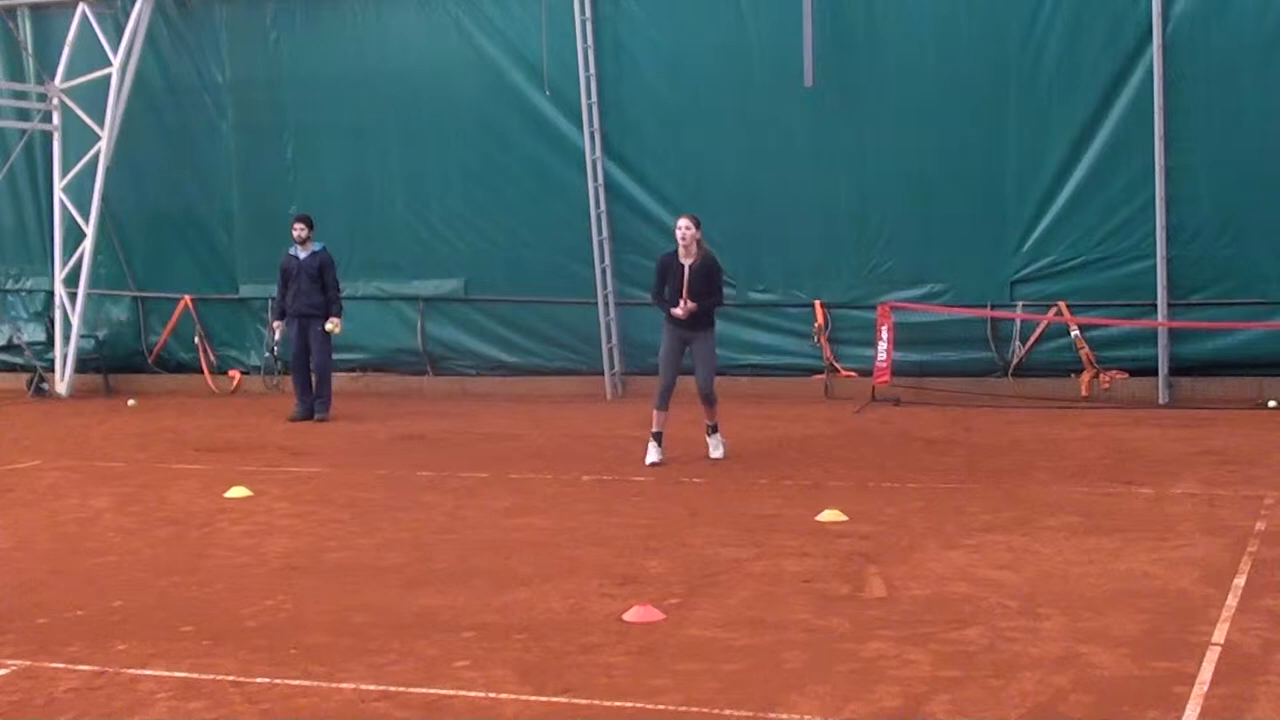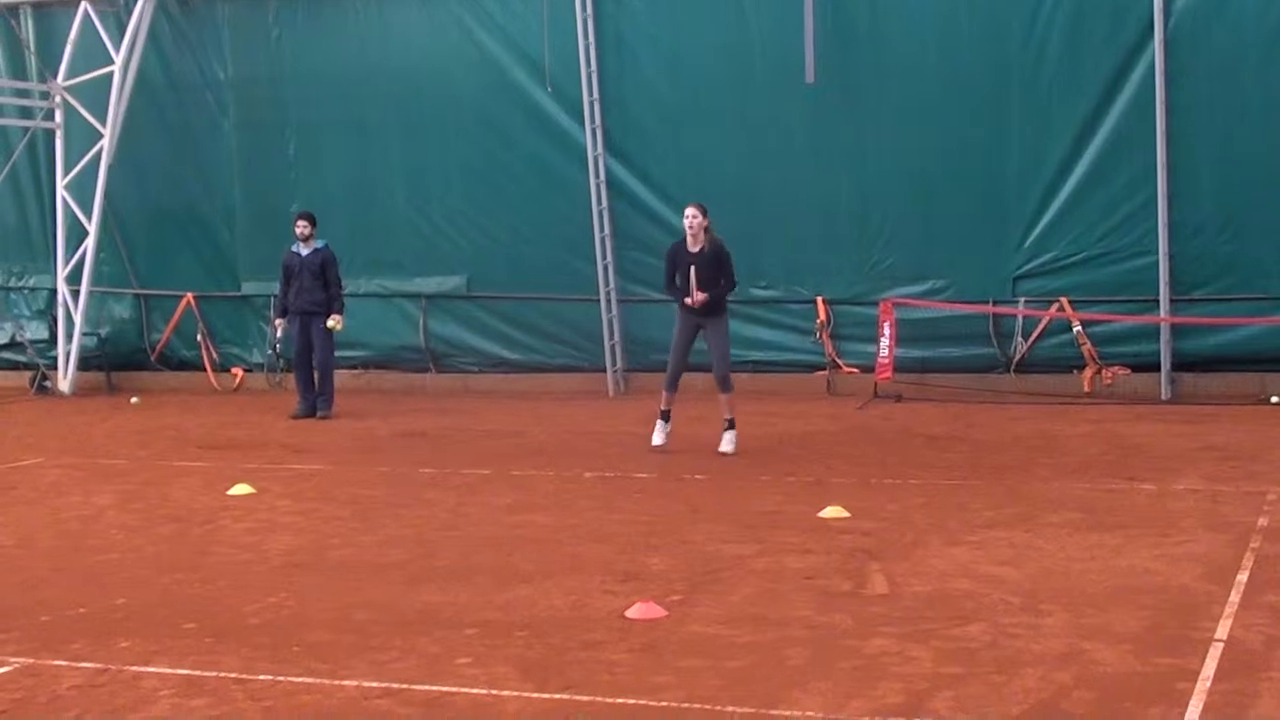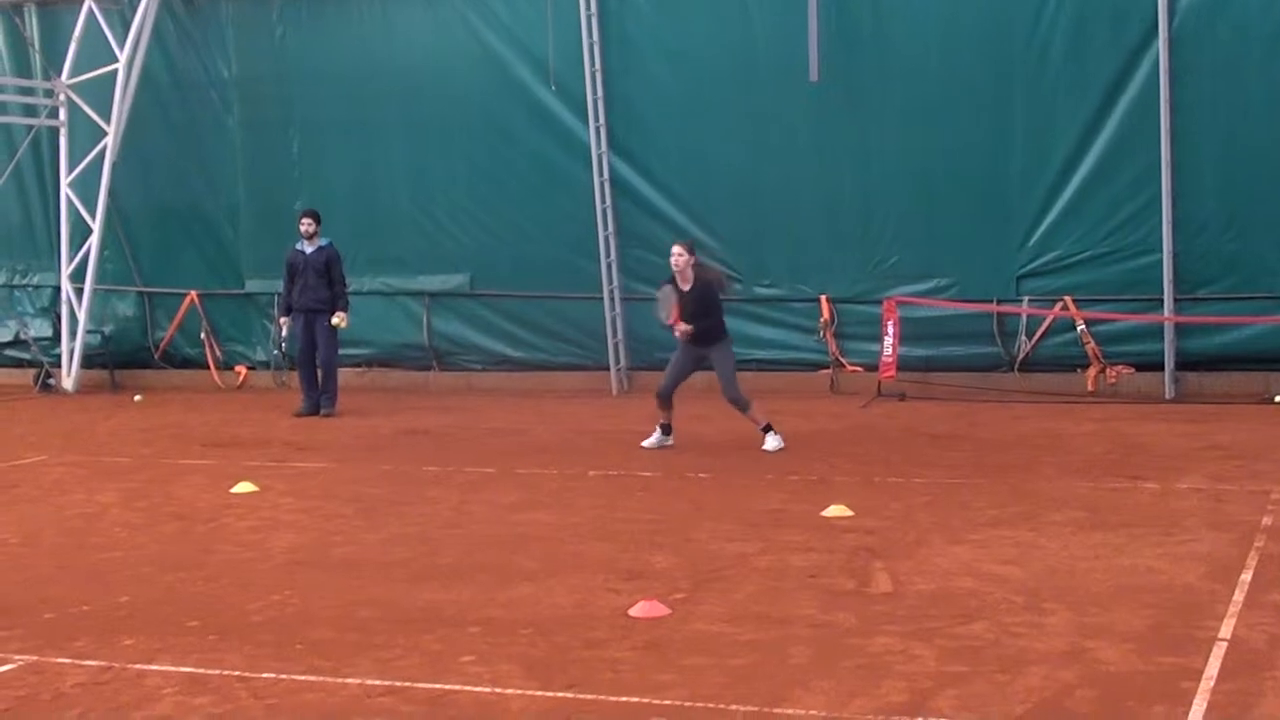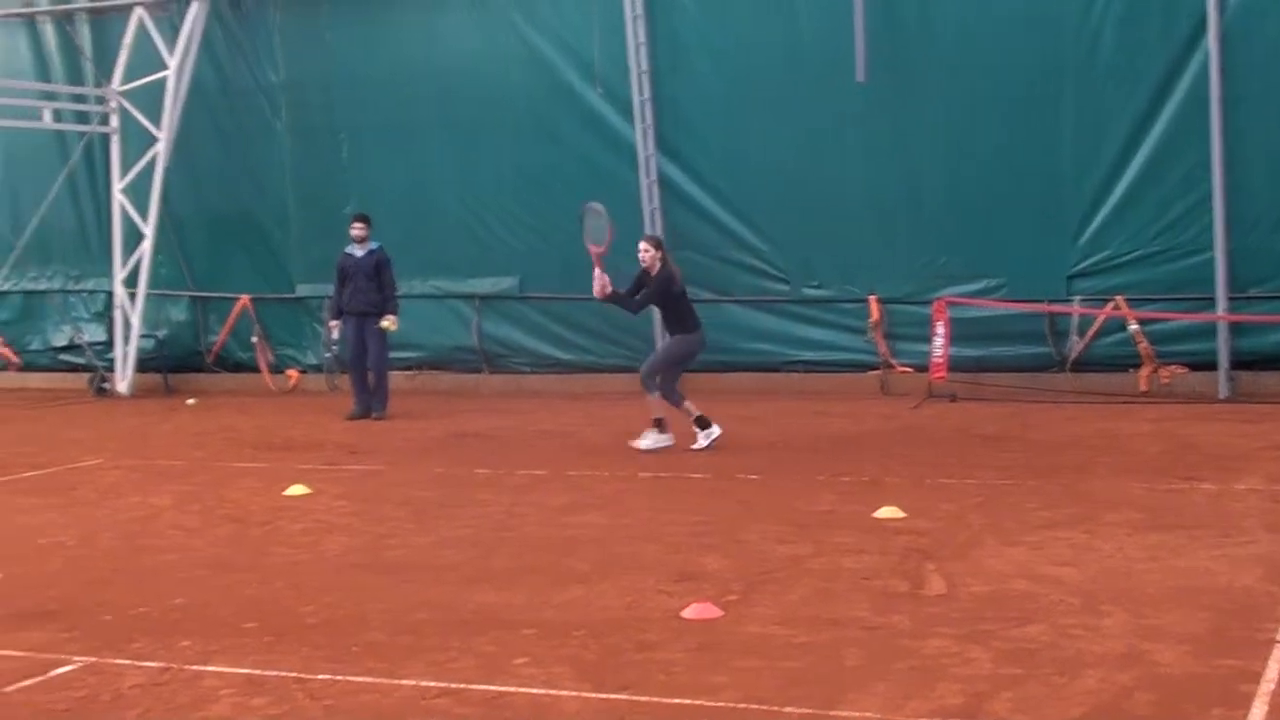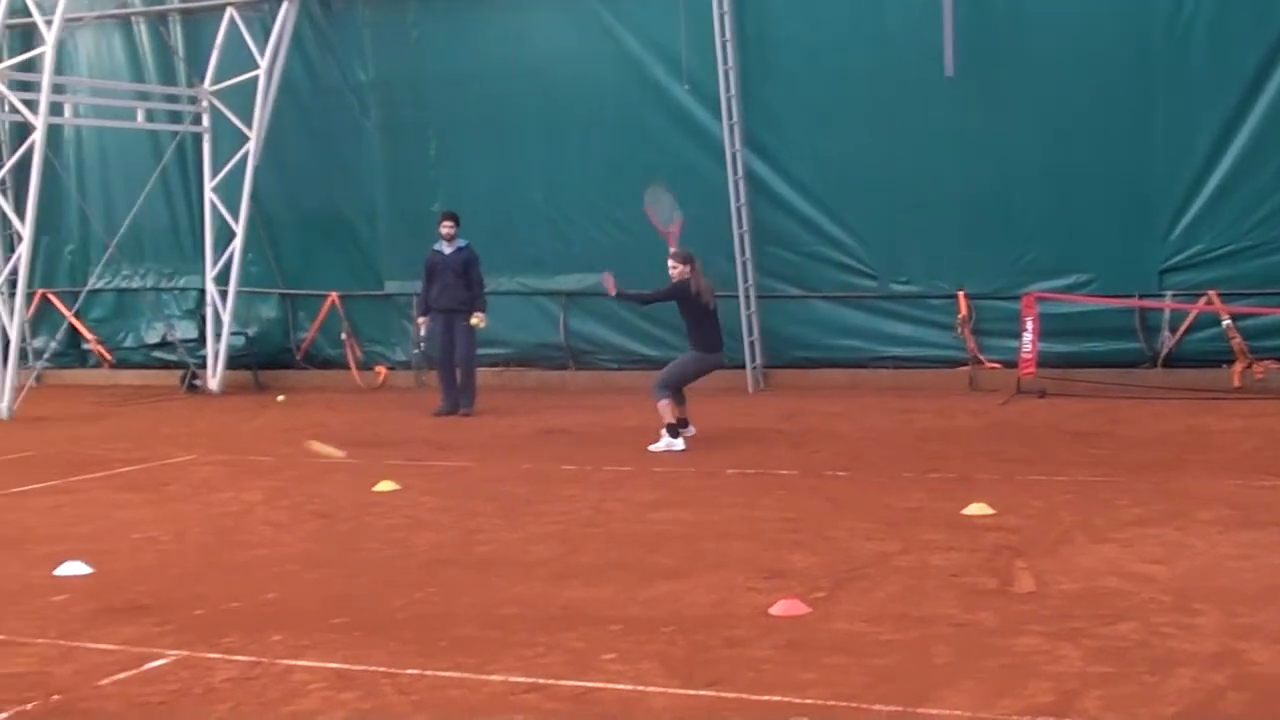
dt=0.3s
person 1, frame 1
left shoulder: (709, 262)
right shoulder: (666, 261)
left elbow: (718, 298)
right elbow: (656, 296)
left wrist: (697, 307)
right wrist: (671, 309)
left hip: (703, 331)
right hip: (674, 329)
left knee: (705, 387)
right knee: (665, 385)
left ankle: (713, 434)
right ankle: (655, 445)
person 1, frame 2
left shoulder: (717, 249)
right shoulder: (675, 250)
left elbow: (730, 283)
right elbow: (669, 284)
left wrist: (709, 296)
right wrist: (684, 298)
left hip: (715, 316)
right hip: (687, 315)
left knee: (721, 372)
right knee: (674, 368)
left ankle: (729, 430)
right ankle: (663, 422)
person 1, frame 3
left shoulder: (705, 284)
right shoulder: (669, 285)
left elbow: (717, 320)
left wrist: (692, 329)
right wrist: (677, 330)
left hip: (717, 344)
right hip: (689, 346)
left knee: (732, 396)
right knee: (664, 391)
left ankle: (771, 433)
right ankle: (664, 432)
person 1, frame 4
left shoulder: (664, 277)
right shoulder: (646, 274)
left elbow: (635, 307)
right elbow: (627, 297)
left wrist: (609, 294)
right wrist: (606, 292)
left hip: (689, 338)
right hip: (682, 336)
left knee: (646, 374)
right knee: (668, 390)
left ankle: (659, 431)
right ankle: (706, 429)
person 1, frame 5
left shoulder: (681, 288)
right shoulder: (701, 283)
left elbow: (647, 299)
left wrist: (616, 293)
left hip: (703, 354)
right hip: (713, 354)
left knee: (660, 387)
right knee: (671, 381)
left ankle: (673, 436)
right ankle: (682, 425)
person 2, frame 1
left shoulder: (323, 257)
right shoulder: (287, 259)
left elbow: (332, 288)
right elbow: (282, 291)
left wrist: (335, 314)
right wrist: (278, 317)
left hip: (318, 318)
right hip: (295, 319)
left knee: (321, 362)
right knee: (298, 363)
left ankle: (322, 407)
right ankle: (304, 407)
person 2, frame 2
left shoulder: (325, 254)
right shoulder: (289, 257)
left elbow: (334, 286)
right elbow: (284, 288)
left wrist: (337, 311)
right wrist: (280, 314)
left hip: (320, 316)
right hip: (297, 316)
left knee: (323, 360)
right knee: (300, 360)
left ankle: (324, 405)
right ankle: (306, 404)
person 2, frame 3
left shoulder: (329, 252)
right shoulder: (294, 254)
left elbow: (339, 283)
right elbow: (288, 286)
left wrist: (341, 308)
right wrist: (284, 312)
left hip: (324, 313)
right hip: (301, 314)
left knee: (327, 358)
right knee: (304, 358)
left ankle: (327, 403)
right ankle: (310, 402)
person 2, frame 4
left shoulder: (379, 255)
right shoulder: (345, 258)
left elbow: (388, 287)
right elbow: (339, 289)
left wrist: (391, 312)
right wrist: (335, 316)
left hip: (374, 317)
right hip: (352, 317)
left knee: (378, 360)
right knee: (355, 361)
left ankle: (379, 405)
right ankle: (362, 405)
person 2, frame 5
left shoulder: (468, 253)
right shoulder: (433, 255)
left elbow: (477, 284)
right elbow: (426, 287)
left wrist: (479, 309)
right wrist: (422, 313)
left hip: (462, 313)
right hip: (439, 314)
left knee: (465, 357)
right knee: (443, 358)
left ankle: (466, 402)
right ankle: (449, 401)
